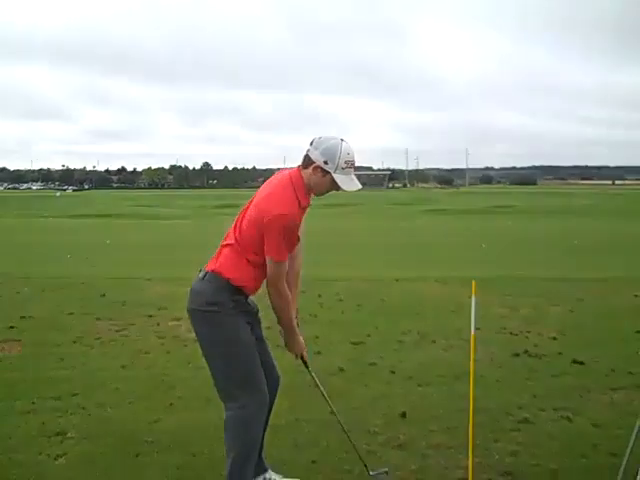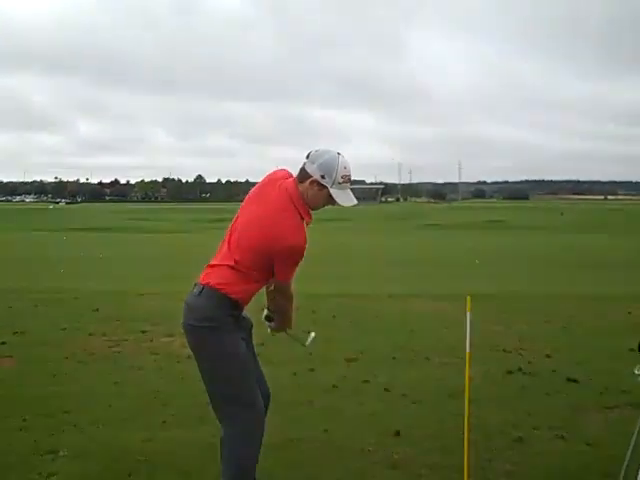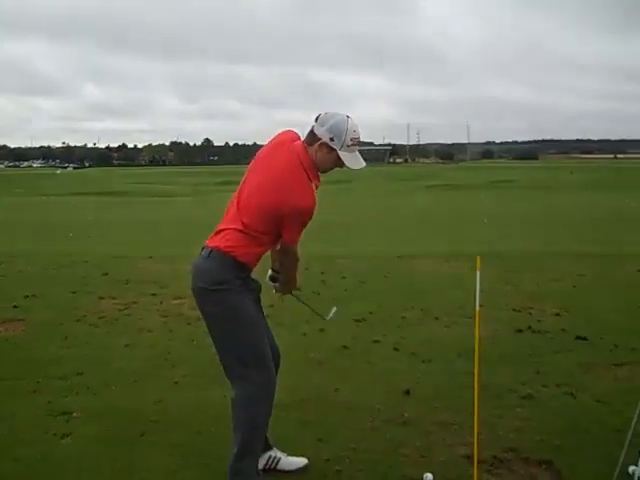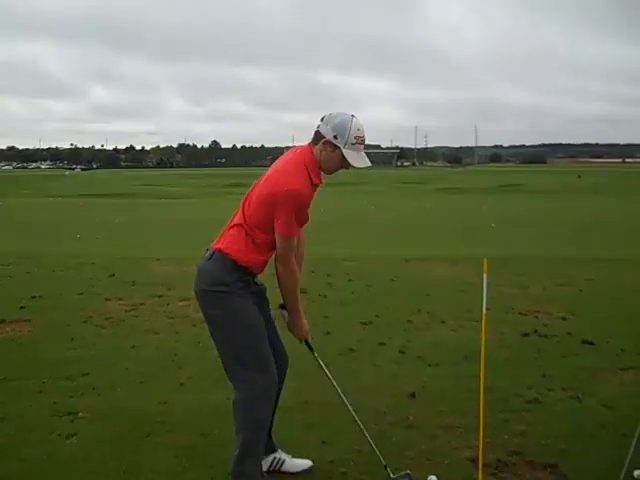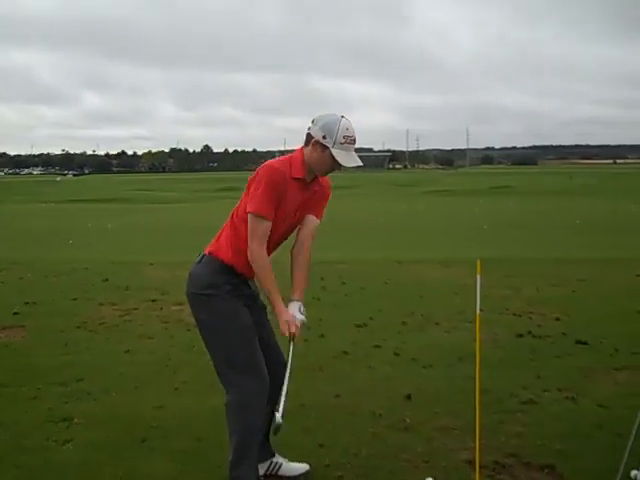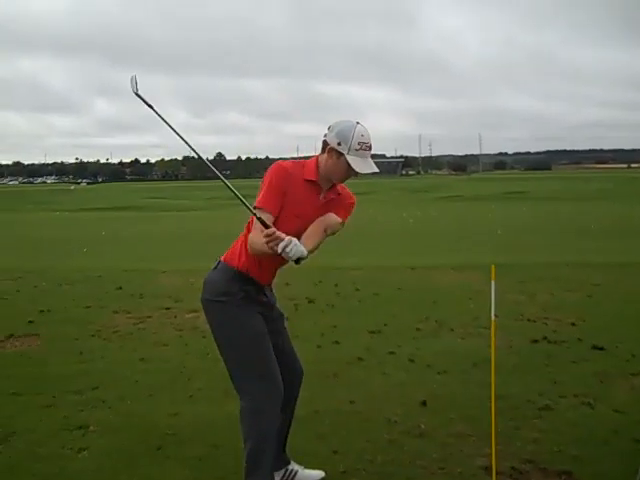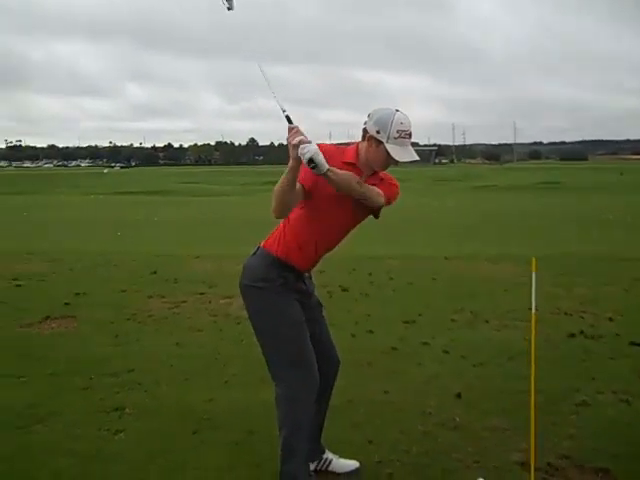
dt=0.2s
person 1, frame 1
left shoulder: (298, 185)
right shoulder: (283, 210)
left elbow: (293, 251)
right elbow: (275, 283)
left wrist: (294, 318)
right wrist: (291, 335)
left hip: (236, 297)
right hip: (216, 300)
left knee: (267, 383)
right knee: (249, 397)
person 1, frame 2
left shoulder: (278, 180)
right shoulder: (292, 236)
right elbow: (281, 293)
left wrist: (273, 306)
right wrist: (283, 320)
left hip: (220, 308)
right hip: (213, 314)
left knee: (257, 399)
right knee: (244, 414)
person 1, frame 3
left shoulder: (286, 141)
right shoulder: (301, 198)
right elbow: (288, 254)
left wrist: (276, 255)
right wrist: (288, 283)
left hip: (226, 269)
right hip: (222, 277)
left knee: (267, 361)
right knee: (256, 376)
person 1, frame 4
left shoulder: (301, 155)
right shoulder: (295, 188)
left elbow: (296, 240)
right elbow: (285, 261)
left wrist: (292, 295)
right wrist: (297, 315)
left hip: (240, 276)
right hip: (223, 279)
left knee: (275, 363)
right knee: (257, 377)
person 1, frame 5
left shoulder: (321, 189)
right shoulder: (273, 174)
left elbow: (303, 246)
right elbow: (255, 249)
left wrist: (297, 303)
right wrist: (279, 308)
left hip: (241, 281)
right hip: (214, 281)
left knee: (273, 368)
right knee: (249, 381)
person 1, frame 6
left shoulder: (344, 201)
right shoulder: (283, 173)
left elbow: (318, 234)
right elbow: (255, 239)
left wrist: (296, 246)
right wrist: (269, 242)
left hip: (259, 289)
right hip: (229, 289)
left knee: (290, 376)
right knee: (263, 389)
person 1, frame 7
left shoulder: (387, 188)
right shoulder: (325, 154)
left elbow: (357, 190)
right elbow: (280, 211)
left wrist: (322, 167)
right wrist: (295, 162)
left hip: (299, 277)
right hip: (268, 275)
left knee: (326, 365)
right knee: (299, 377)
